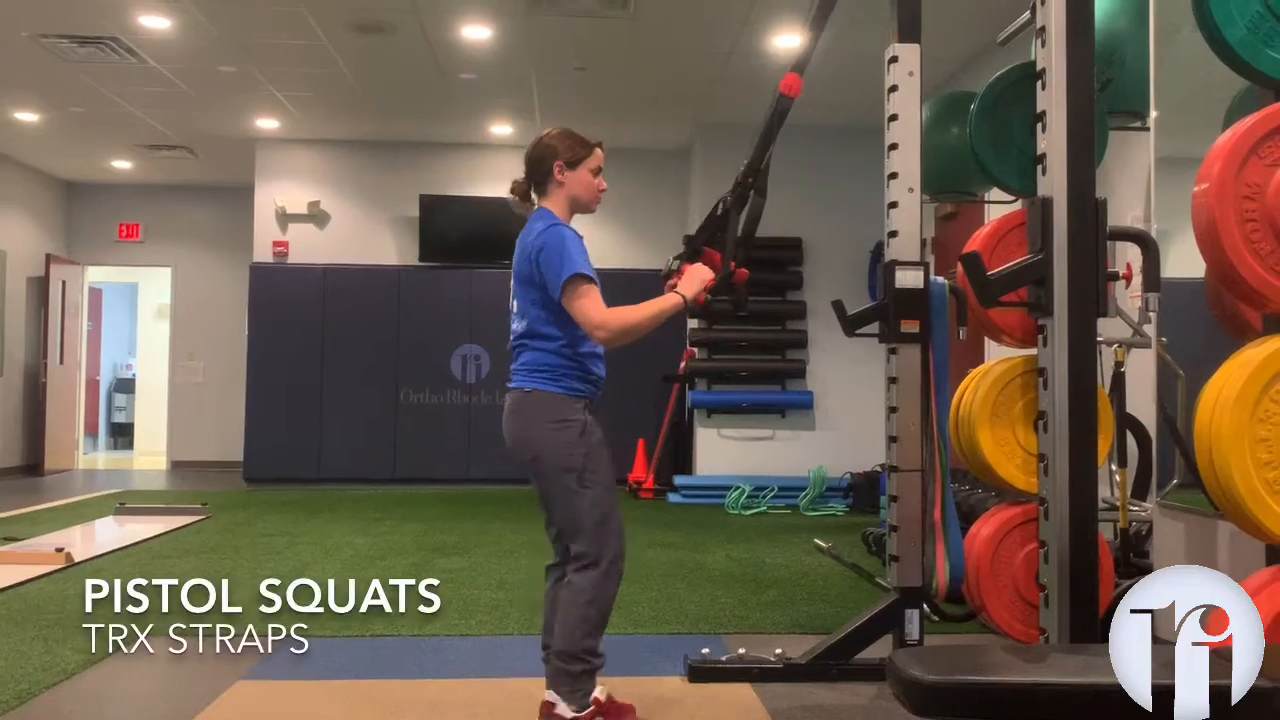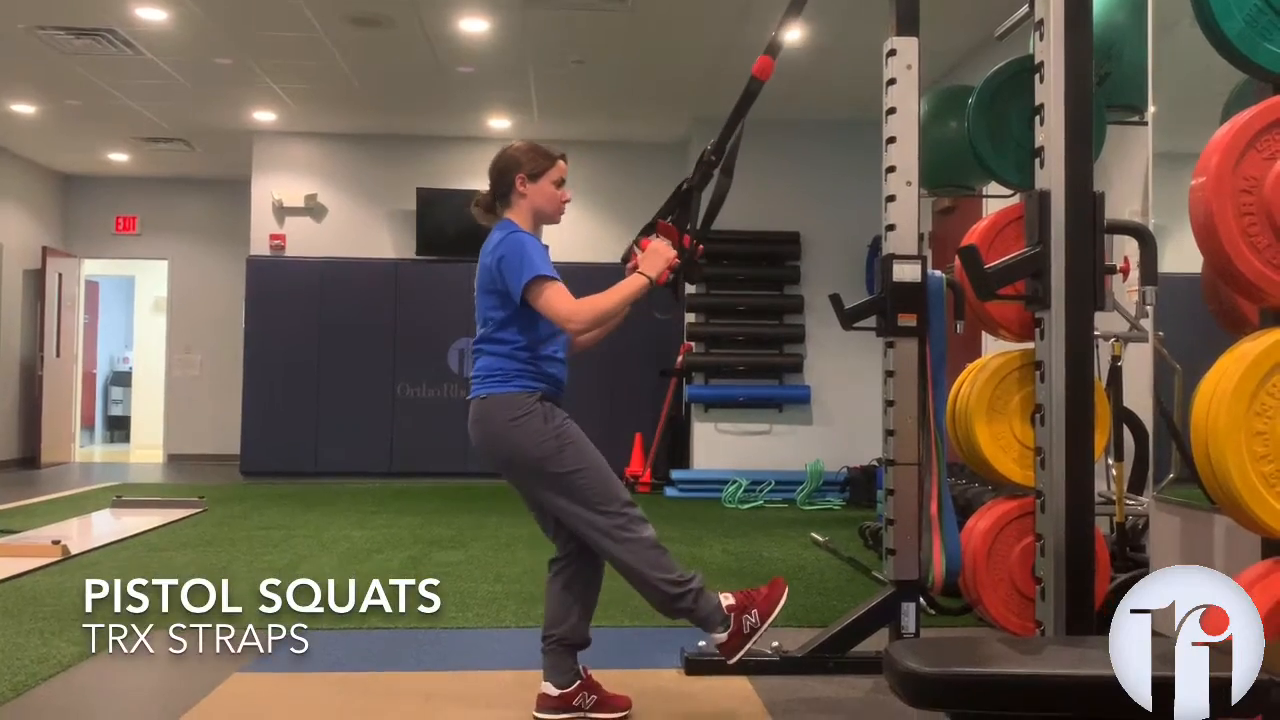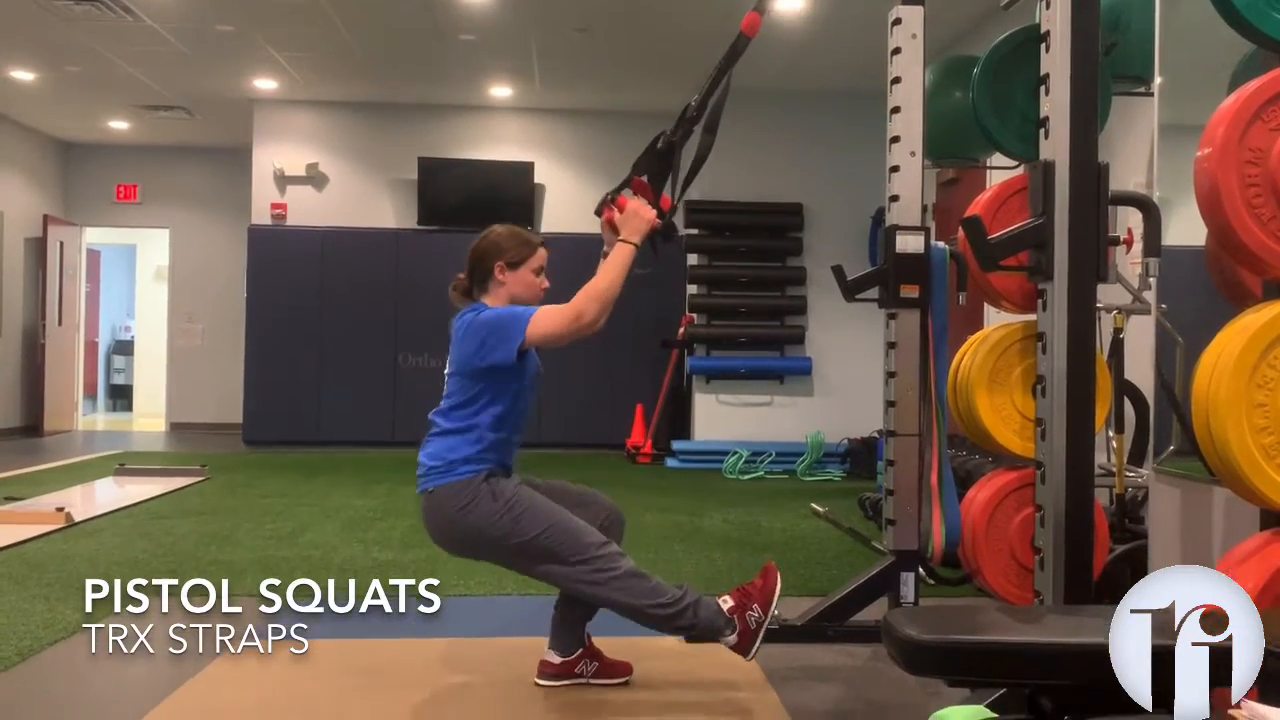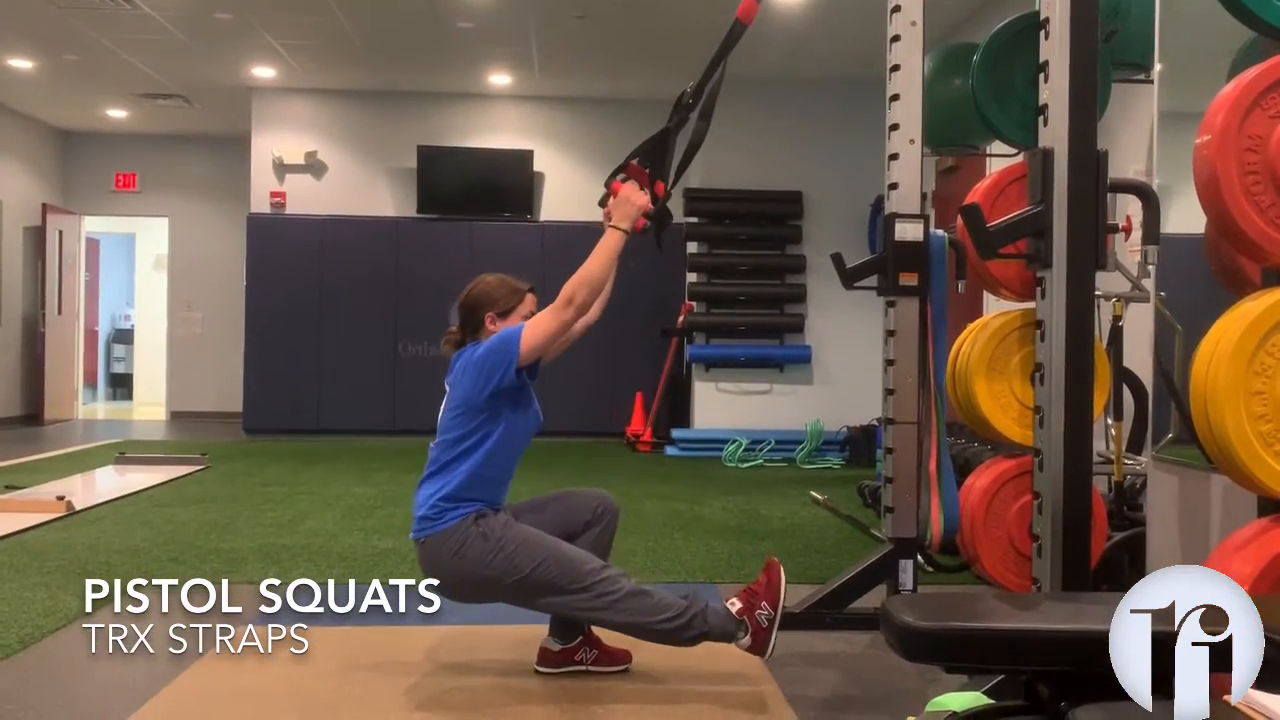
dt=0.7s
person 1, frame 1
left shoulder: (541, 236)
right shoulder: (556, 237)
left elbow: (587, 333)
right elbow: (601, 324)
left wrist: (669, 304)
right wrist: (681, 295)
left hip: (541, 410)
right hip: (555, 411)
left knee: (577, 552)
right knee: (599, 552)
person 1, frame 2
left shoulder: (515, 246)
right shoulder: (514, 245)
left elbow: (570, 340)
right elbow: (574, 319)
left wrist: (634, 285)
right wrist: (643, 275)
left hip: (510, 414)
right hip: (518, 412)
left knee: (580, 542)
right knee: (616, 521)
right ankle: (718, 619)
person 1, frame 3
left shoulder: (498, 326)
right shoulder: (484, 324)
left elbow: (590, 320)
right elbow: (583, 315)
left wrist: (612, 247)
right wrist: (631, 239)
left hip: (476, 486)
right hip: (460, 497)
left knee: (602, 519)
right knee: (595, 556)
left ankle: (565, 654)
right ankle: (724, 620)
person 1, frame 4
left shoulder: (501, 370)
right shoulder: (482, 363)
left elbow: (584, 314)
right elbow: (569, 303)
left wrist: (616, 229)
right wrist: (619, 227)
left hip: (472, 526)
right hip: (457, 543)
left knee: (596, 510)
right knee: (596, 583)
left ankle: (566, 643)
right ankle: (734, 623)
